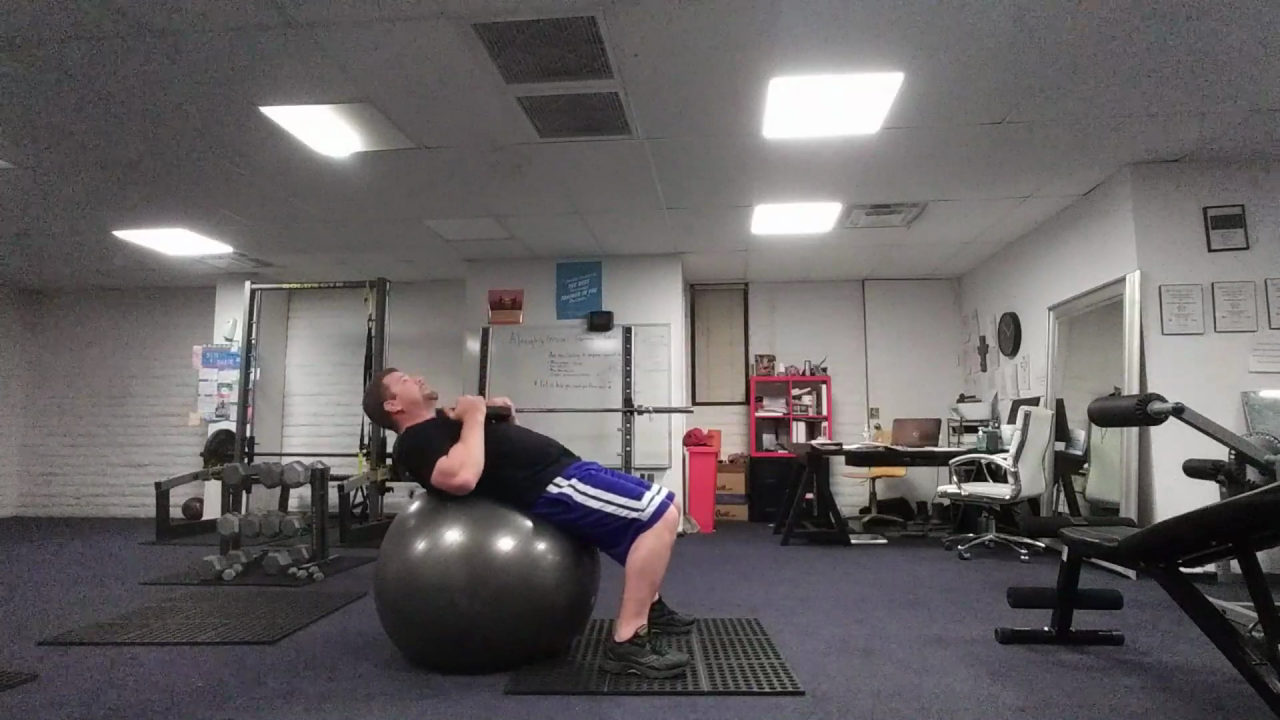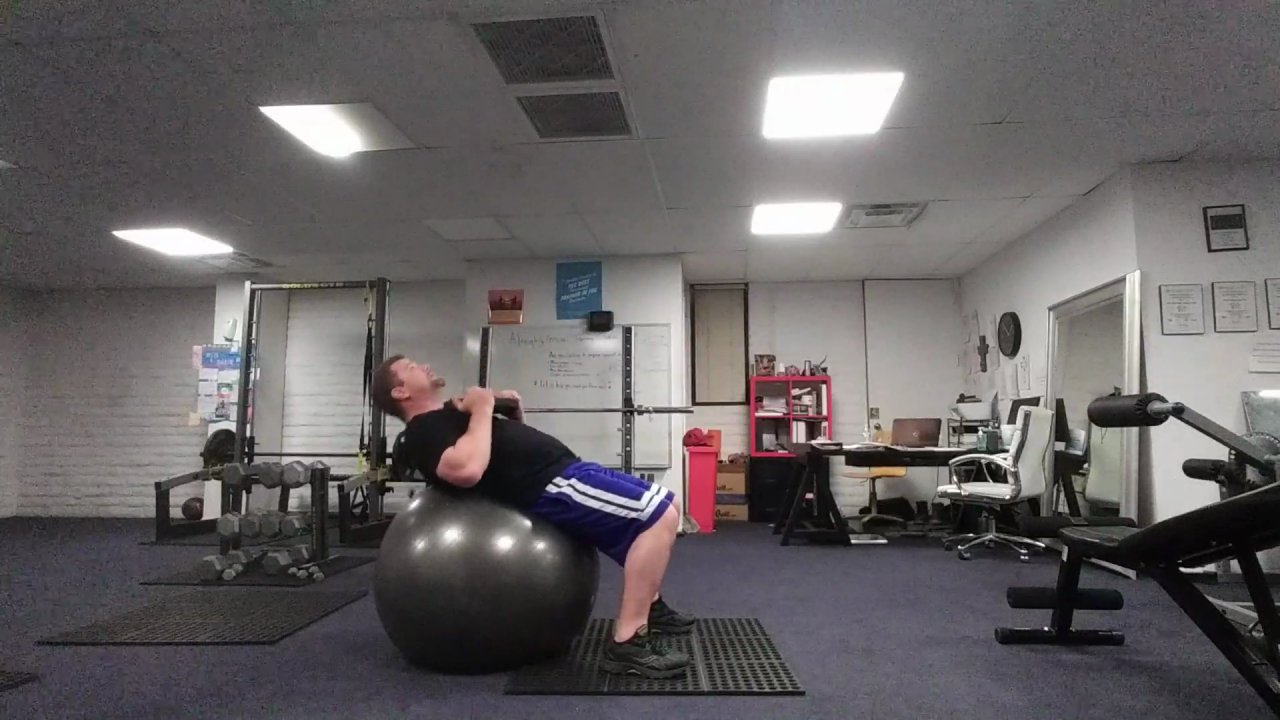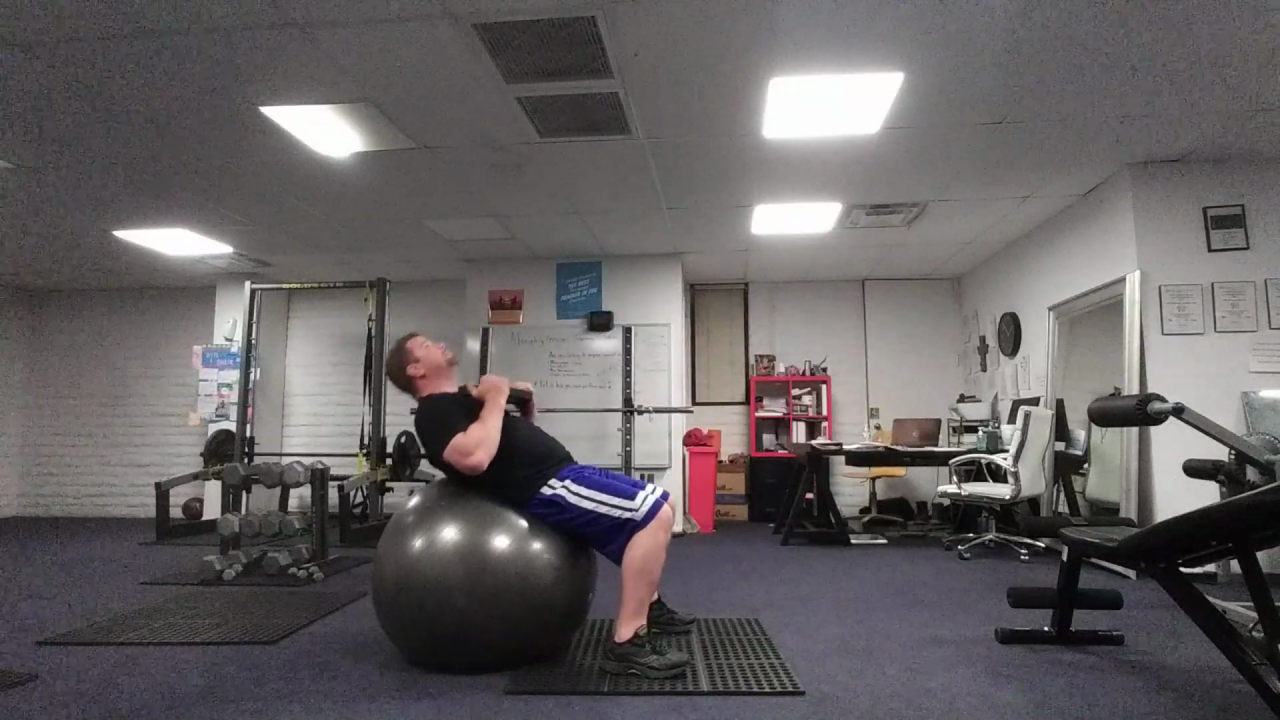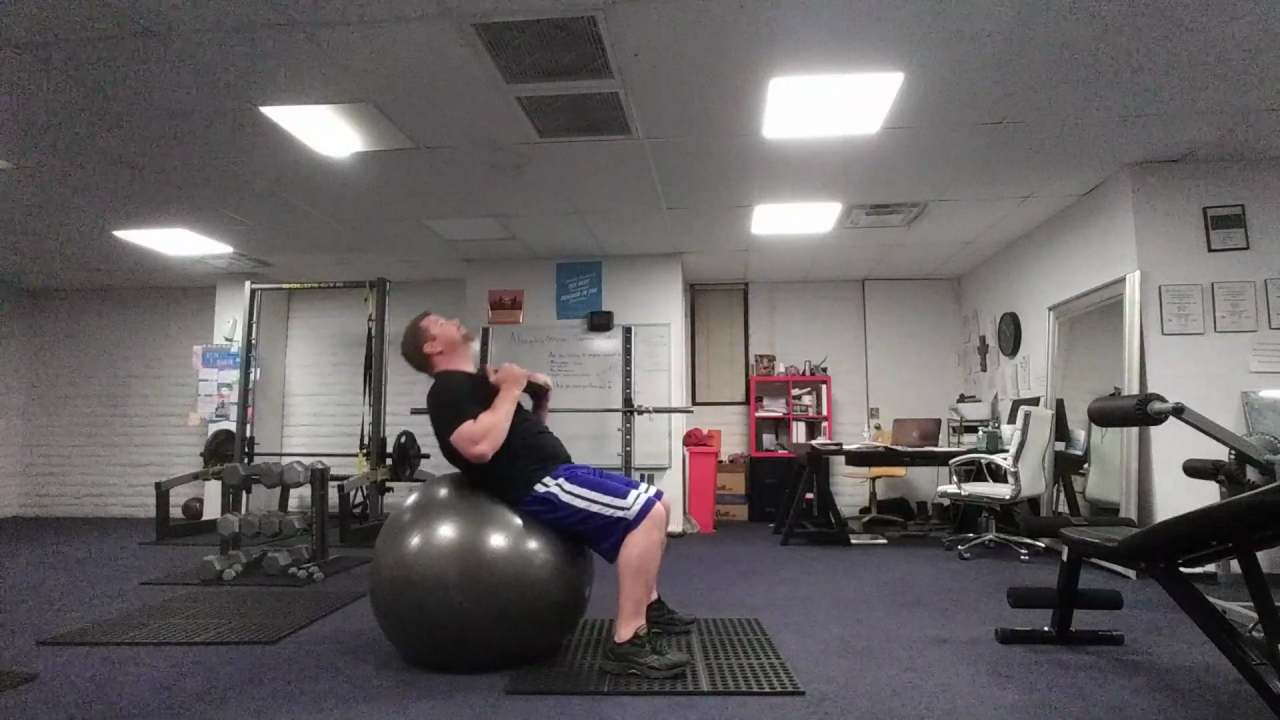
dt=0.2s
person 1, frame 1
left shoulder: (439, 428)
right shoulder: (416, 442)
right elbow: (462, 478)
left wrist: (506, 419)
right wrist: (474, 416)
left hip: (561, 471)
right hip: (552, 484)
left knee: (658, 511)
right knee: (662, 516)
left ankle: (649, 607)
right ankle: (627, 643)
person 1, frame 2
left shoulder: (445, 418)
right shoulder: (422, 433)
right elbow: (469, 469)
left wrist: (515, 414)
right wrist: (482, 408)
left hip: (562, 472)
right hip: (552, 485)
left knee: (656, 510)
right knee: (661, 514)
left ankle: (649, 607)
right ankle: (628, 644)
person 1, frame 3
left shoulder: (455, 403)
right shoulder: (434, 412)
right elbow: (475, 457)
left wrist: (526, 407)
right wrist: (495, 398)
left hip: (559, 475)
right hip: (548, 487)
left knee: (651, 510)
right knee: (656, 515)
left ankle: (649, 607)
right ankle: (627, 643)
person 1, frame 4
left shoulder: (470, 384)
right shoulder: (449, 390)
right elbow: (480, 446)
left wrist: (540, 399)
right wrist: (510, 389)
left hip: (554, 474)
right hip: (540, 486)
left knee: (650, 508)
right knee: (650, 513)
left ankle: (649, 606)
right ankle: (627, 644)
